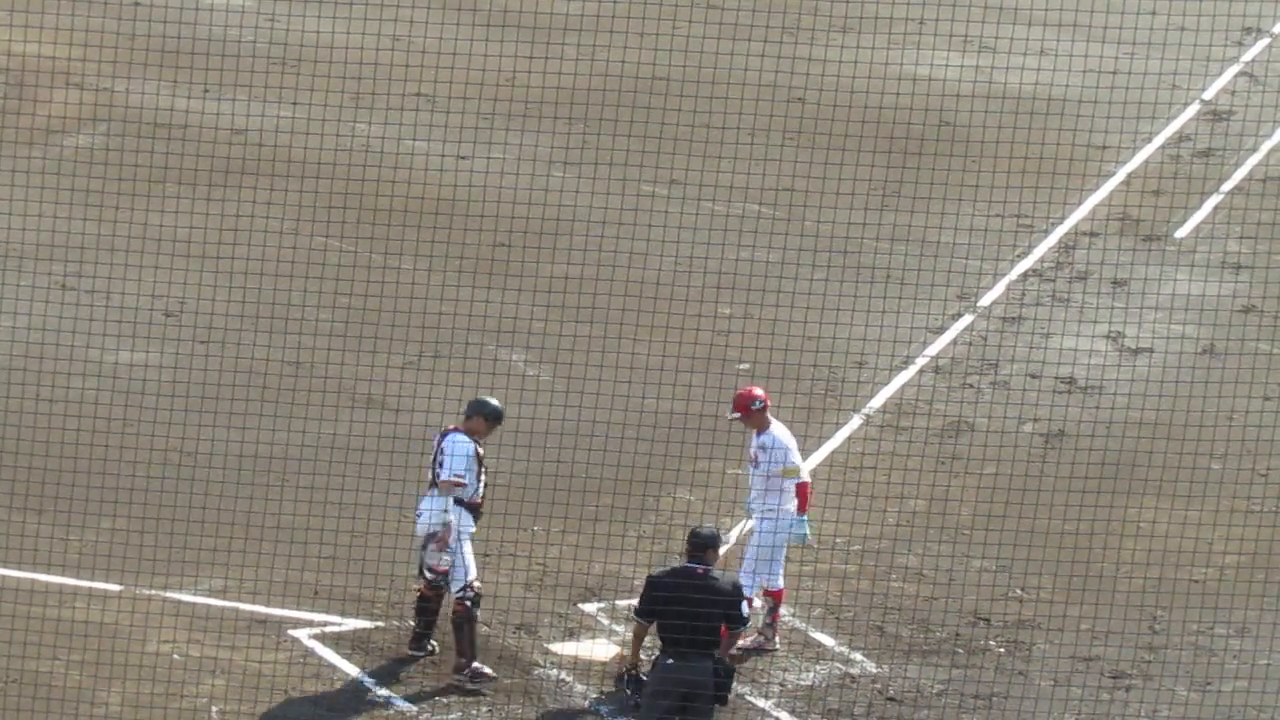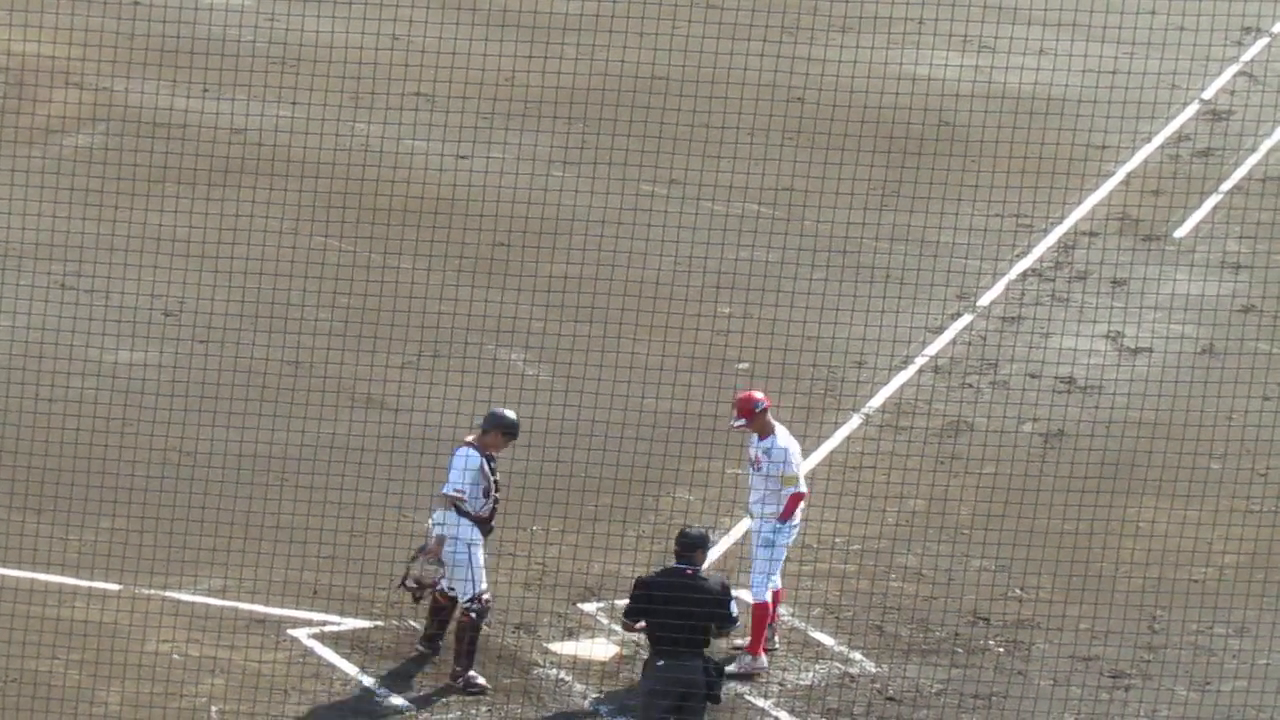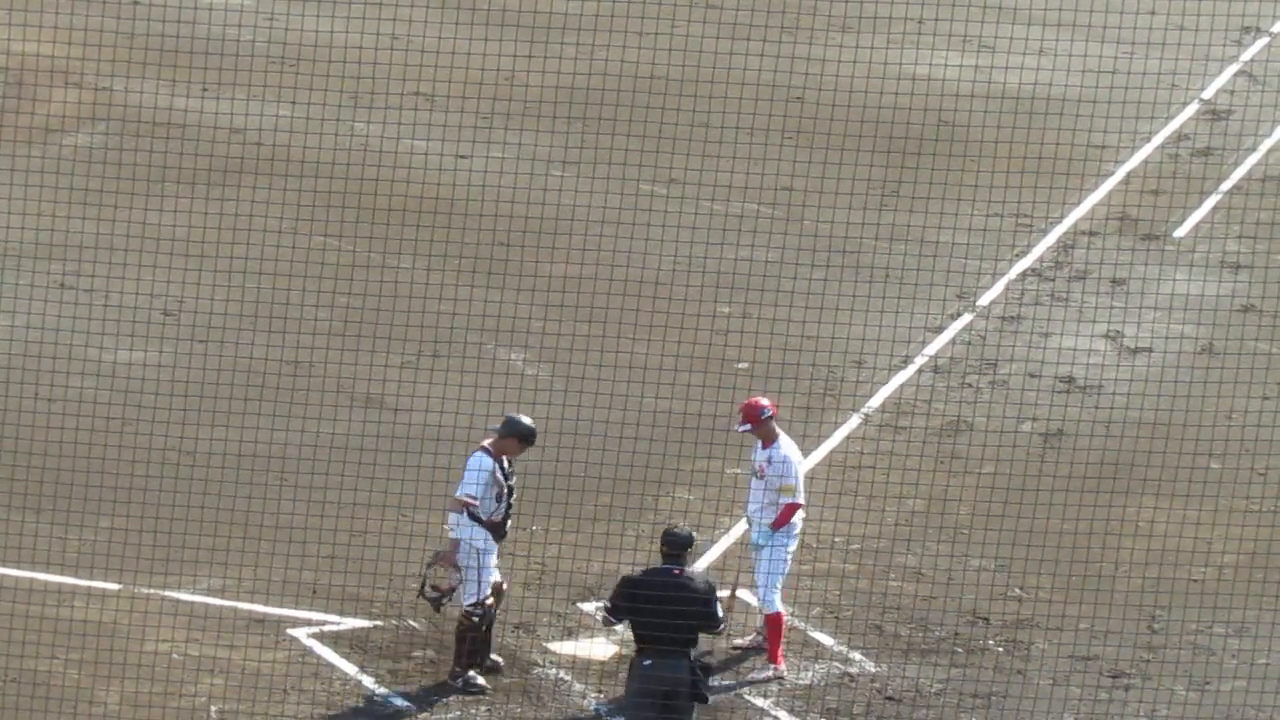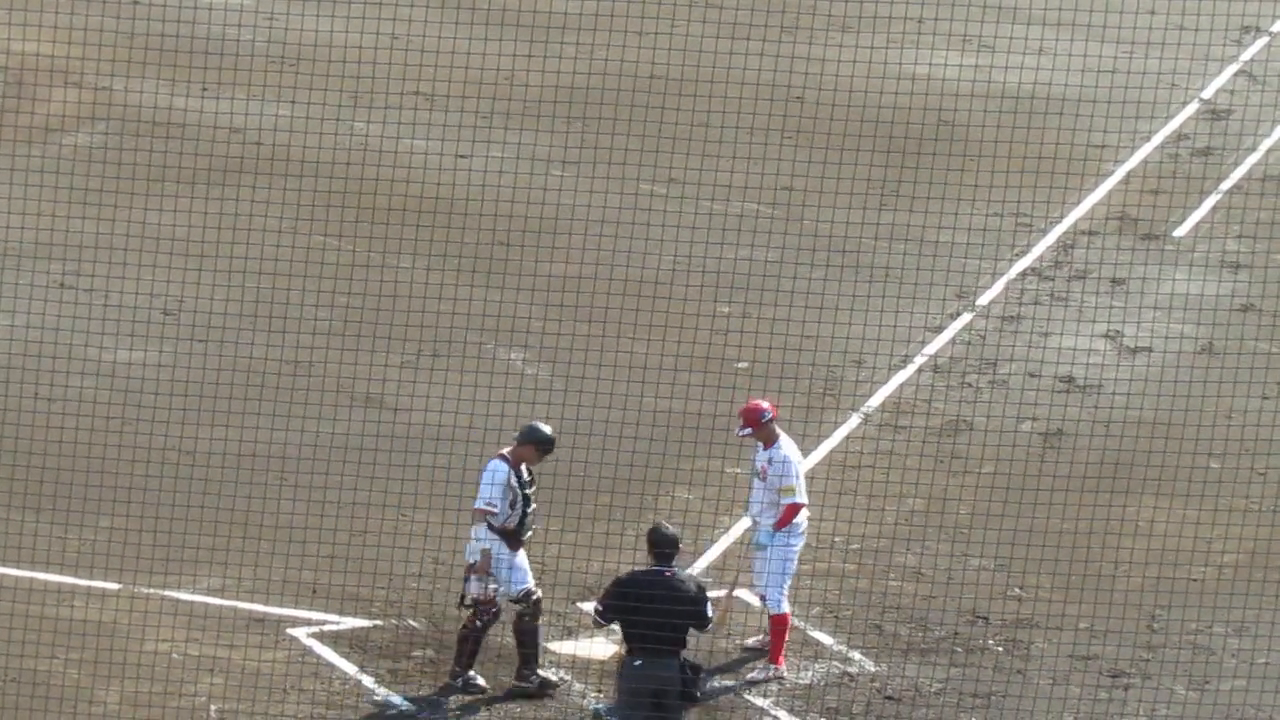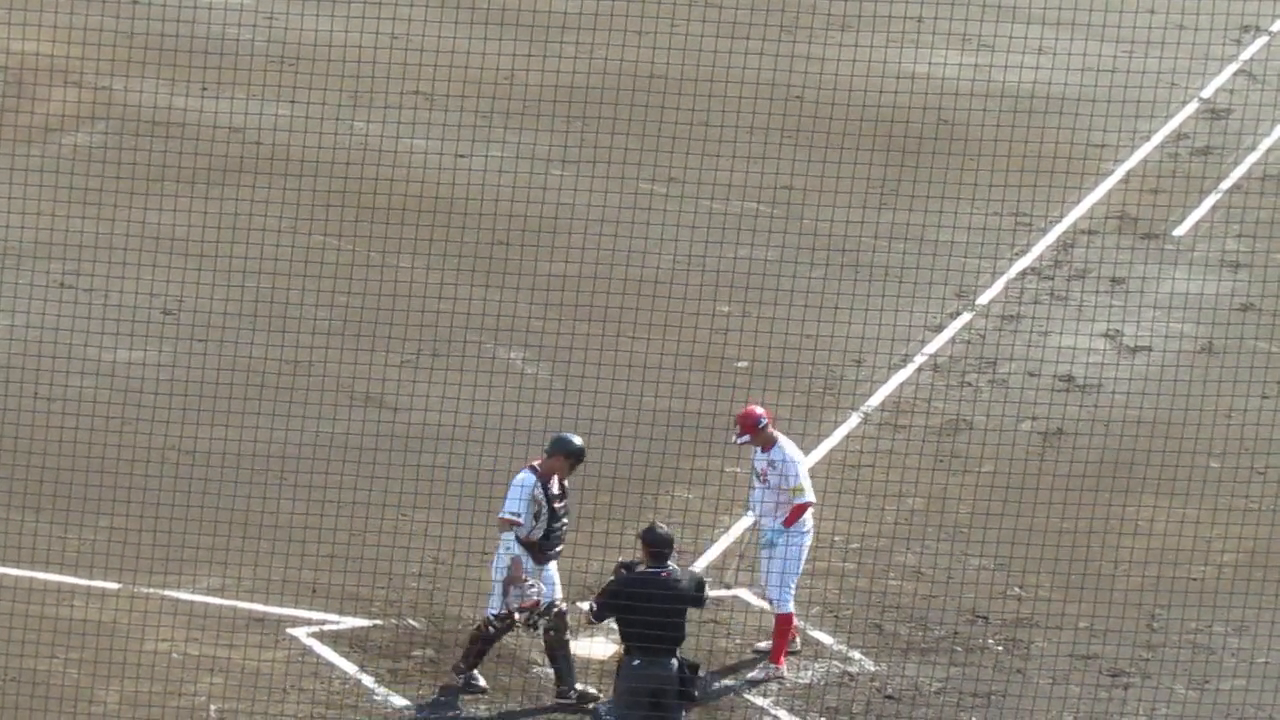
dt=0.2s
person 1, frame 1
left shoulder: (447, 437)
right shoulder: (463, 443)
right elbow: (447, 486)
right wrist: (447, 527)
left hip: (432, 521)
right hip: (451, 524)
left knee: (434, 582)
right knee: (467, 591)
left ankle: (420, 641)
right ankle: (465, 663)
person 1, frame 2
left shoulder: (479, 453)
right shoulder: (470, 457)
right elbow: (449, 500)
right wrist: (439, 540)
left hip: (467, 535)
right hip: (461, 537)
left knee: (449, 589)
right knee: (475, 601)
left ankle: (430, 641)
right ankle: (461, 670)
person 1, frame 3
left shoulder: (500, 457)
right shoulder: (482, 462)
right elbow: (460, 504)
right wrist: (453, 545)
left hip: (488, 539)
right hip: (474, 540)
left knee: (494, 592)
right knee: (478, 605)
left ankle: (479, 655)
right ankle: (460, 671)
person 1, frame 4
left shoulder: (523, 466)
right shoulder: (498, 469)
right elbow: (481, 514)
right wrist: (484, 554)
left hip: (514, 547)
right hip: (491, 548)
left knee: (531, 604)
right knee: (483, 610)
left ankle: (527, 674)
right ankle: (460, 672)
person 1, frame 5
left shoulder: (559, 481)
right shoulder: (526, 481)
right elbow: (508, 524)
right wrist: (516, 564)
left hip: (545, 560)
right hip: (520, 559)
left knee: (557, 619)
right knee: (500, 619)
left ankle: (567, 687)
right ankle: (465, 669)
person 2, frame 1
left shoulder: (780, 441)
right shoulder: (758, 433)
left elbow: (802, 482)
left wrist: (801, 520)
right wrist: (752, 498)
left hip: (776, 519)
right hip: (764, 514)
left knee: (750, 579)
right knee: (771, 576)
right ankle: (767, 635)
person 2, frame 2
left shoulder: (785, 446)
right shoulder: (757, 437)
left elbow: (798, 492)
left wrist: (778, 525)
right wrist: (754, 503)
left hip: (779, 523)
right hip: (762, 518)
left knee: (760, 584)
right knee: (768, 578)
left ankle: (755, 656)
right ankle: (767, 635)
person 2, frame 3
left shoulder: (786, 456)
right shoulder: (762, 444)
left elbow: (795, 503)
left wrist: (770, 531)
right wrist: (753, 512)
left hip: (780, 532)
right hip: (762, 526)
left knee: (769, 592)
right knee: (762, 584)
left ankle: (775, 663)
right ankle: (765, 635)
person 2, frame 4
left shoulder: (787, 456)
right shoulder: (763, 445)
left elbow: (797, 503)
left wrist: (772, 531)
right wrist: (755, 510)
left hip: (784, 533)
right hip: (765, 528)
left knee: (775, 593)
right knee: (763, 583)
left ankle: (776, 664)
right ankle: (776, 635)
person 2, frame 5
left shoulder: (788, 456)
right shoulder: (759, 447)
left elbow: (805, 500)
left wrist: (781, 529)
right wrist: (754, 496)
left hip: (792, 532)
right hip: (770, 528)
left knee: (780, 593)
right knee: (771, 587)
left ankle: (776, 663)
right ankle: (789, 637)
person 3, frame 1
left shoulder: (658, 581)
right shoulder: (728, 588)
left elbow: (641, 625)
right elbow: (737, 629)
left wrist: (634, 655)
right wrist: (724, 650)
left hip: (668, 666)
right hip: (704, 670)
person 3, frame 2
left shoulder: (649, 584)
right shoulder: (717, 588)
left elbow: (629, 624)
right elbow: (727, 628)
left hip: (660, 668)
right hip: (696, 669)
person 3, frame 3
left shoulder: (635, 582)
right shoulder: (703, 587)
left elbow: (608, 620)
right elbow: (716, 628)
left hip: (646, 668)
right hip: (683, 669)
person 3, frame 4
left shoulder: (627, 583)
right shoulder: (692, 587)
left elbow: (598, 620)
right elbow: (704, 625)
left hip: (637, 668)
right hip: (673, 668)
person 3, frame 5
left shoulder: (624, 584)
right shoulder: (686, 581)
left elbow: (592, 617)
right elbow: (701, 599)
right wrist: (672, 566)
left hip: (635, 667)
right hip: (670, 667)
